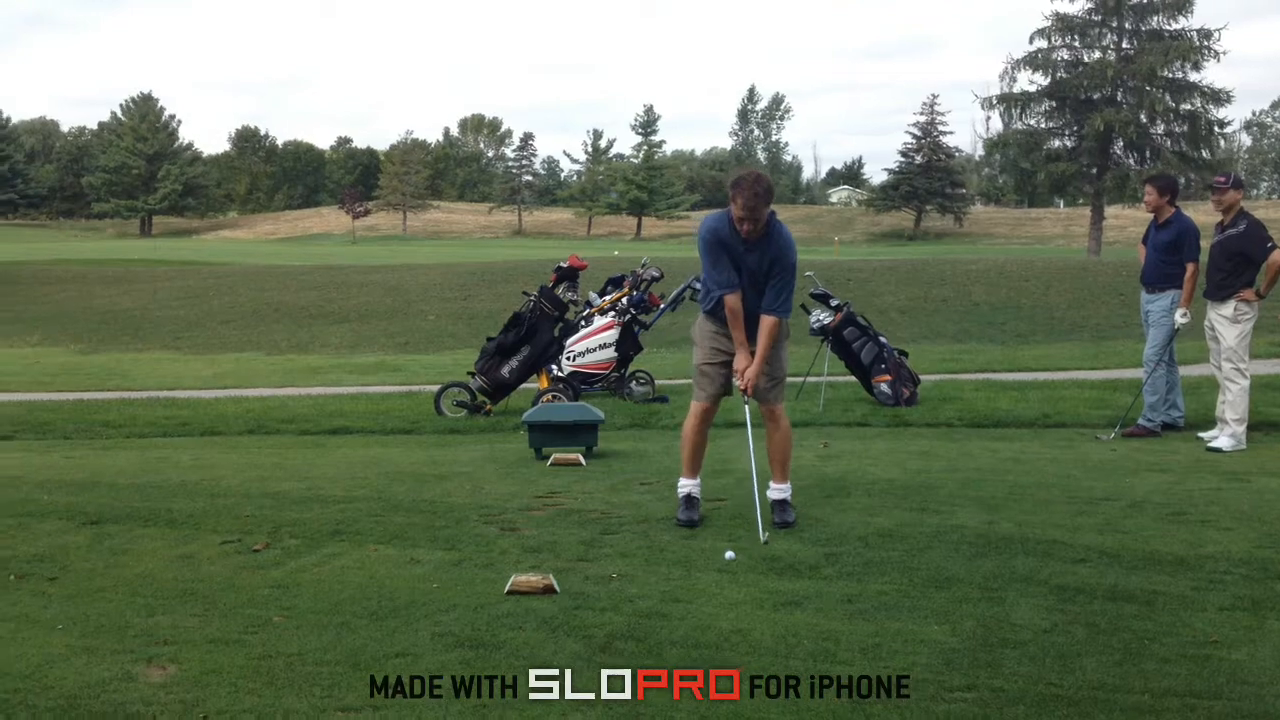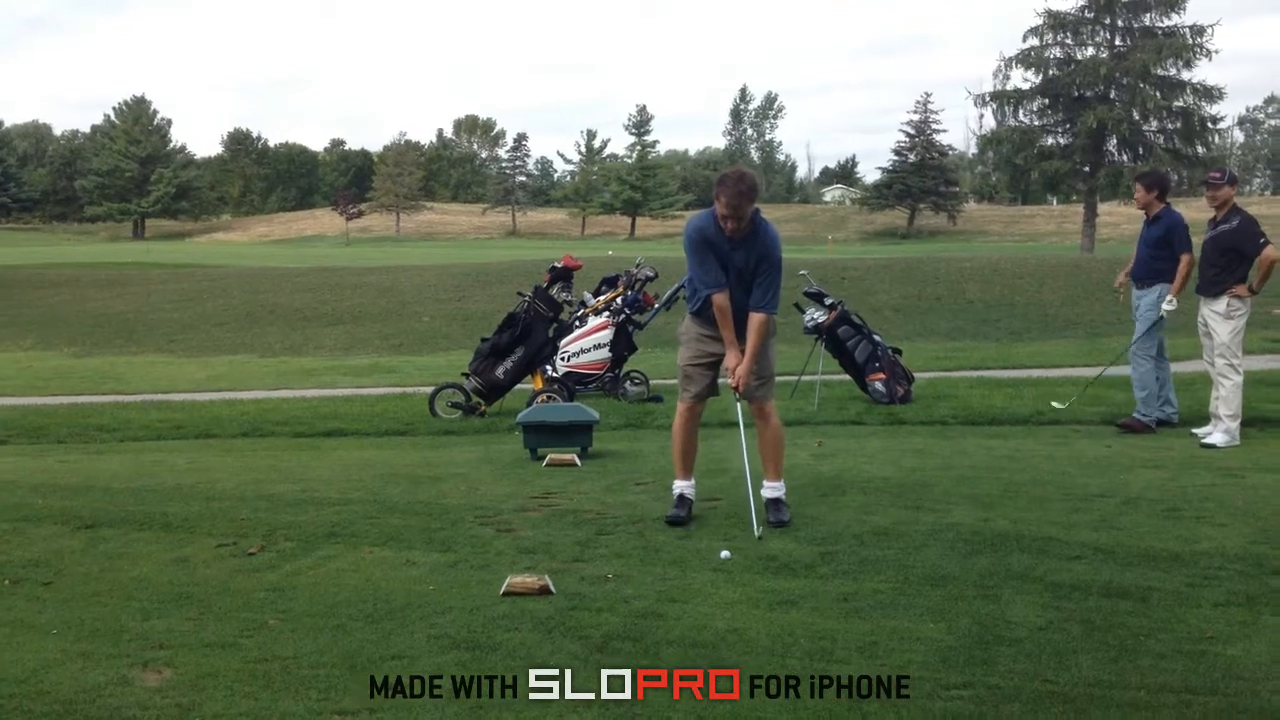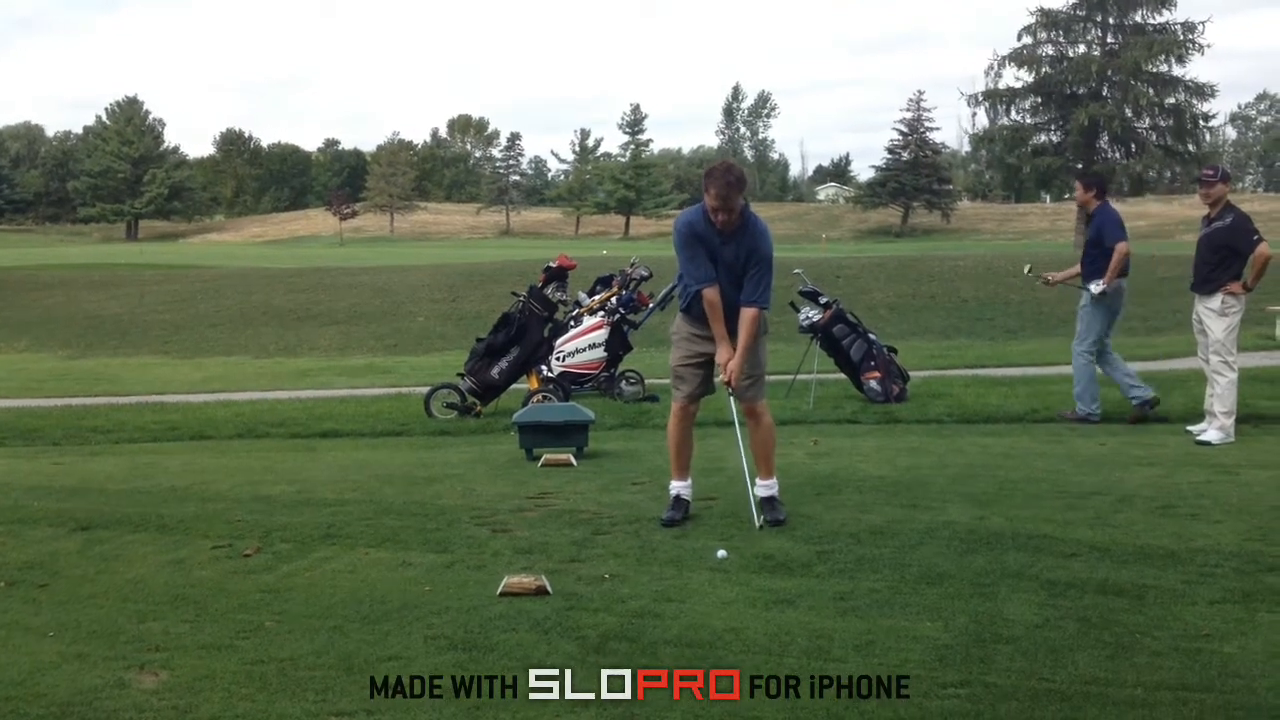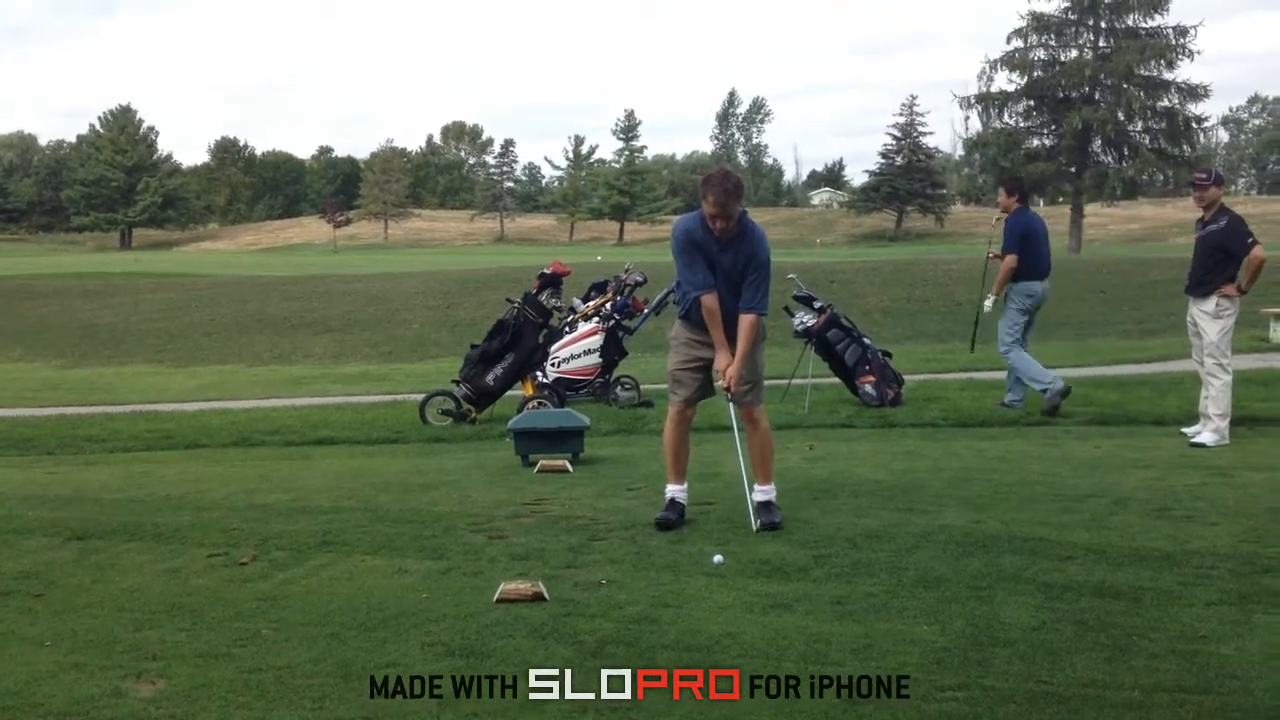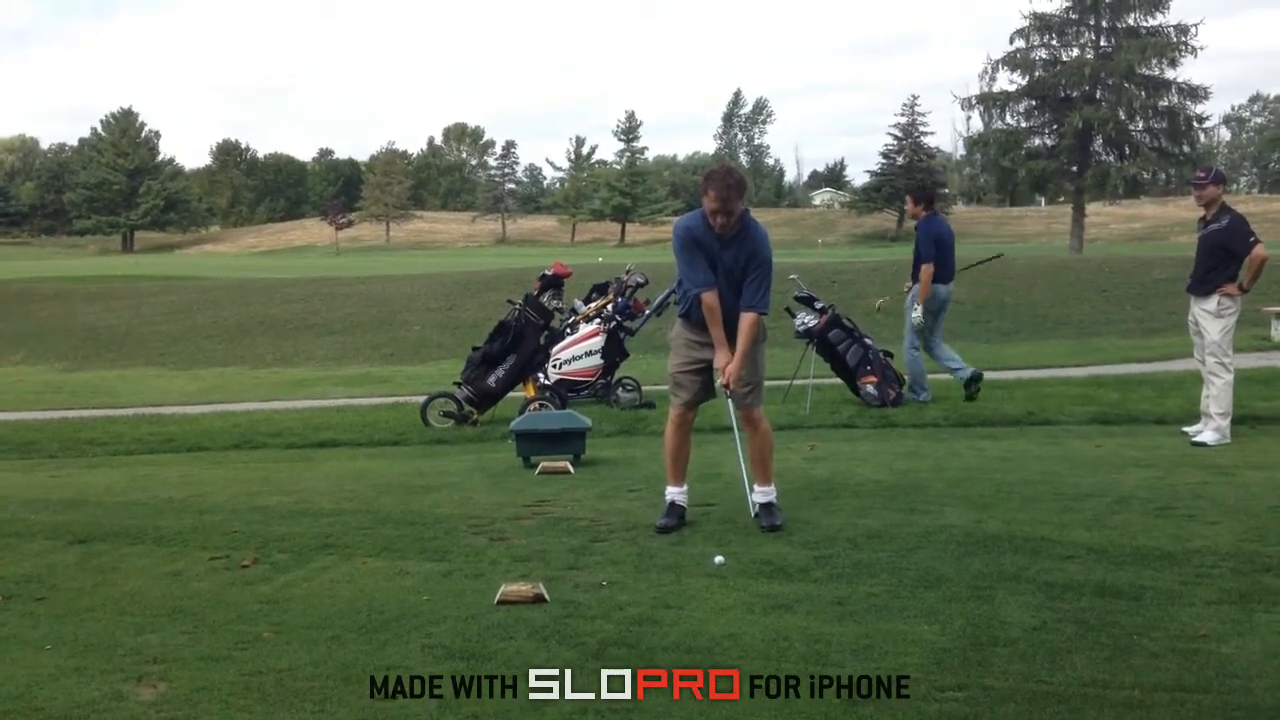
dt=0.7s
person 1, frame 1
left shoulder: (783, 243)
right shoulder: (712, 229)
left elbow: (774, 311)
right elbow: (730, 294)
left wrist: (757, 364)
right wrist: (739, 349)
left hip: (765, 328)
right hip: (717, 324)
left knee: (774, 409)
right knee: (702, 407)
left ankle: (780, 493)
right ankle: (689, 491)
person 1, frame 2
left shoulder: (768, 239)
right shoulder: (698, 229)
left elbow: (761, 308)
right elbow: (716, 294)
left wrist: (747, 362)
right wrist: (730, 349)
left hip: (753, 326)
right hip: (704, 325)
left knee: (764, 407)
right knee: (689, 406)
left ankle: (774, 492)
right ankle: (683, 490)
person 1, frame 3
left shoulder: (758, 234)
right shoulder: (687, 225)
left elbow: (753, 303)
right elbow: (707, 289)
left wrist: (738, 355)
right wrist: (720, 344)
left hip: (744, 325)
right hip: (695, 325)
left knee: (755, 407)
right knee: (682, 407)
left ankle: (767, 490)
right ankle: (680, 492)
person 1, frame 4
left shoulder: (756, 241)
right shoulder: (685, 231)
left elbow: (751, 309)
right elbow: (705, 295)
left wrist: (737, 362)
right wrist: (720, 351)
left hip: (742, 330)
right hip: (694, 330)
left knee: (753, 411)
right knee: (680, 410)
left ankle: (765, 496)
right ankle: (675, 496)
person 1, frame 5
left shoulder: (757, 239)
right shoulder: (686, 229)
left elbow: (752, 308)
right elbow: (705, 293)
left wrist: (737, 359)
right wrist: (720, 350)
left hip: (743, 331)
right hip: (694, 331)
left knee: (752, 414)
right knee: (680, 414)
left ankle: (765, 497)
right ankle: (676, 499)
person 2, frame 1
left shoulder: (1248, 226)
right shoulder: (1220, 227)
left hip: (1235, 309)
right hip: (1214, 307)
left knee: (1234, 371)
right knee: (1221, 371)
left ankle: (1235, 434)
right ankle: (1223, 426)
person 2, frame 2
left shoulder: (1242, 222)
right shoulder: (1213, 222)
left elbow: (1270, 255)
left wrist: (1253, 288)
left hip: (1228, 304)
right hip: (1207, 302)
left knee: (1227, 366)
right knee: (1214, 366)
left ankle: (1229, 430)
right ankle: (1217, 422)
person 2, frame 3
left shoulder: (1235, 219)
right shoulder: (1207, 220)
left elbow: (1263, 252)
left wrist: (1247, 286)
left hip: (1223, 301)
right hip: (1202, 300)
left knee: (1222, 363)
right knee: (1209, 363)
left ankle: (1223, 427)
right ankle: (1211, 420)
person 2, frame 4
left shoulder: (1229, 222)
right shoulder: (1201, 223)
left elbow: (1257, 255)
left wrist: (1242, 288)
right wrist: (1193, 283)
left hip: (1217, 304)
right hip: (1196, 302)
left knee: (1216, 365)
right knee: (1203, 365)
left ankle: (1218, 429)
right ankle: (1206, 422)
person 2, frame 5
left shoulder: (1231, 221)
right shoulder: (1204, 222)
left elbow: (1259, 254)
left wrist: (1243, 287)
right wrist: (1196, 280)
left hip: (1218, 303)
right hip: (1198, 301)
left knee: (1218, 365)
right knee: (1205, 365)
left ankle: (1219, 428)
right ankle: (1208, 421)
person 3, frame 1
left shoulder: (1185, 227)
right shoulder: (1155, 222)
left elbow: (1192, 270)
left wrist: (1184, 308)
left hip: (1168, 299)
right hip: (1148, 296)
left knee: (1153, 358)
right knee: (1165, 359)
left ankle: (1150, 422)
right ankle: (1173, 416)
person 3, frame 2
left shoulder: (1173, 221)
right shoulder: (1150, 220)
left elbow: (1187, 260)
left wrist: (1173, 296)
right wrist: (1126, 272)
left hip: (1158, 293)
right hip: (1141, 292)
left knee: (1141, 352)
right knee: (1155, 355)
left ankle: (1145, 416)
right ankle: (1166, 412)
person 3, frame 3
left shoulder: (1106, 217)
right shoulder: (1097, 218)
left elbow: (1123, 249)
left wrist: (1106, 281)
right wrist: (1061, 276)
left hip: (1101, 292)
right hip: (1103, 291)
left knee: (1083, 349)
right knee: (1101, 351)
left ankle: (1087, 409)
right ankle: (1142, 396)
person 3, frame 4
left shoulder: (1015, 221)
right shoulder: (1035, 219)
left elbow: (1010, 263)
left wrist: (993, 294)
right wrist: (1003, 254)
left hip: (1023, 288)
right hip: (1040, 286)
left knee: (1008, 347)
right knee: (1016, 344)
left ankle: (1053, 387)
right ankle: (1015, 397)
person 3, frame 5
left shoulder: (926, 229)
right shoulder: (942, 224)
left elbow: (927, 269)
left wrist: (918, 305)
right wrist: (915, 282)
left hip: (930, 291)
right hip: (944, 288)
left knee: (912, 344)
right knee: (931, 342)
left ankle: (919, 393)
right ankle: (968, 374)
